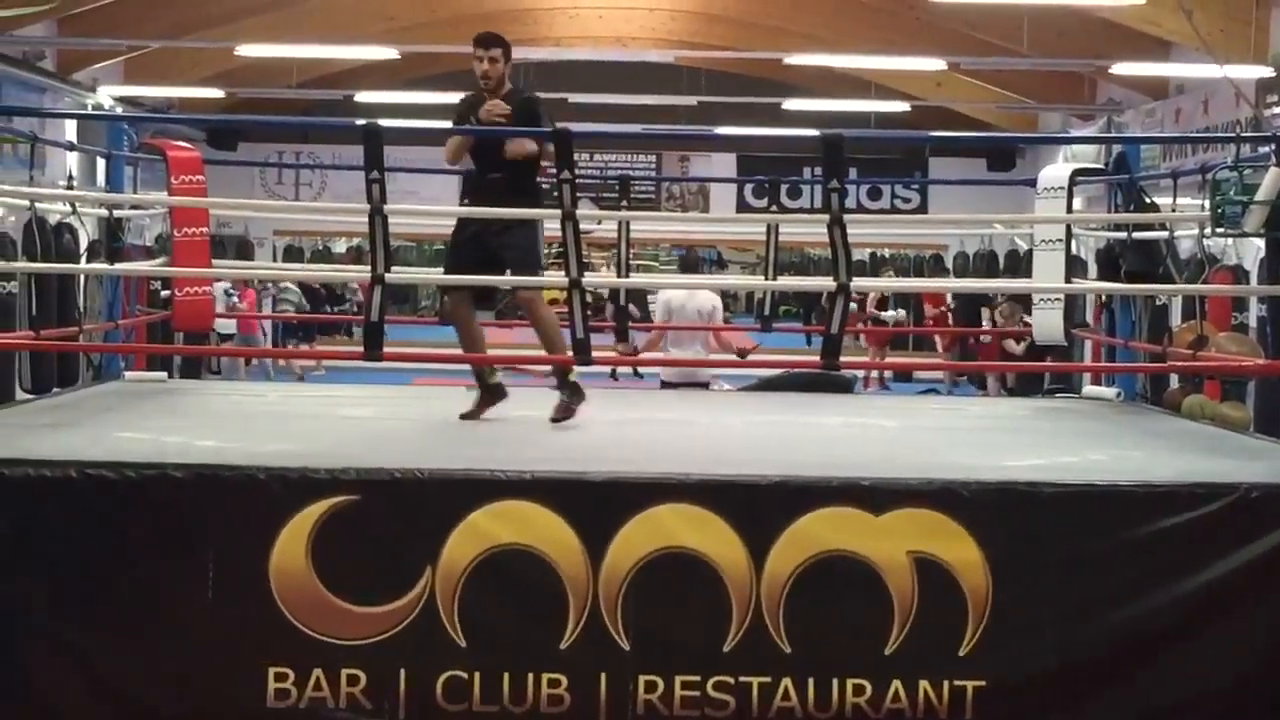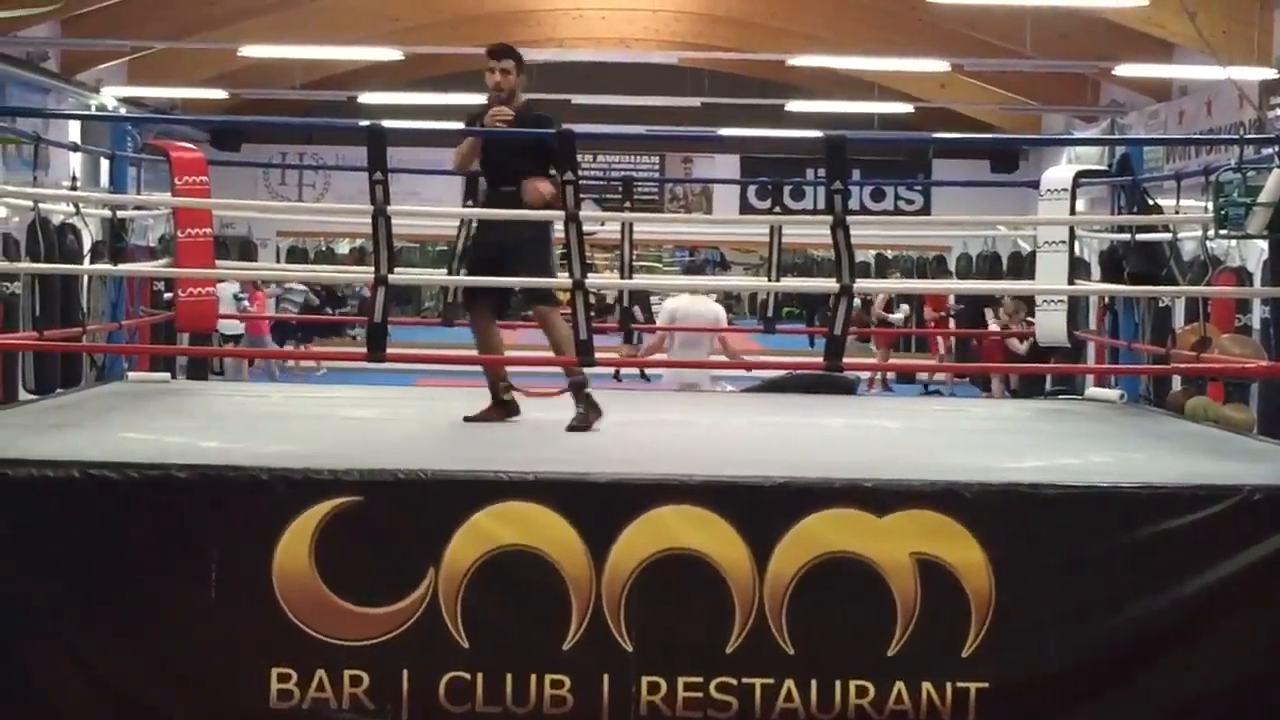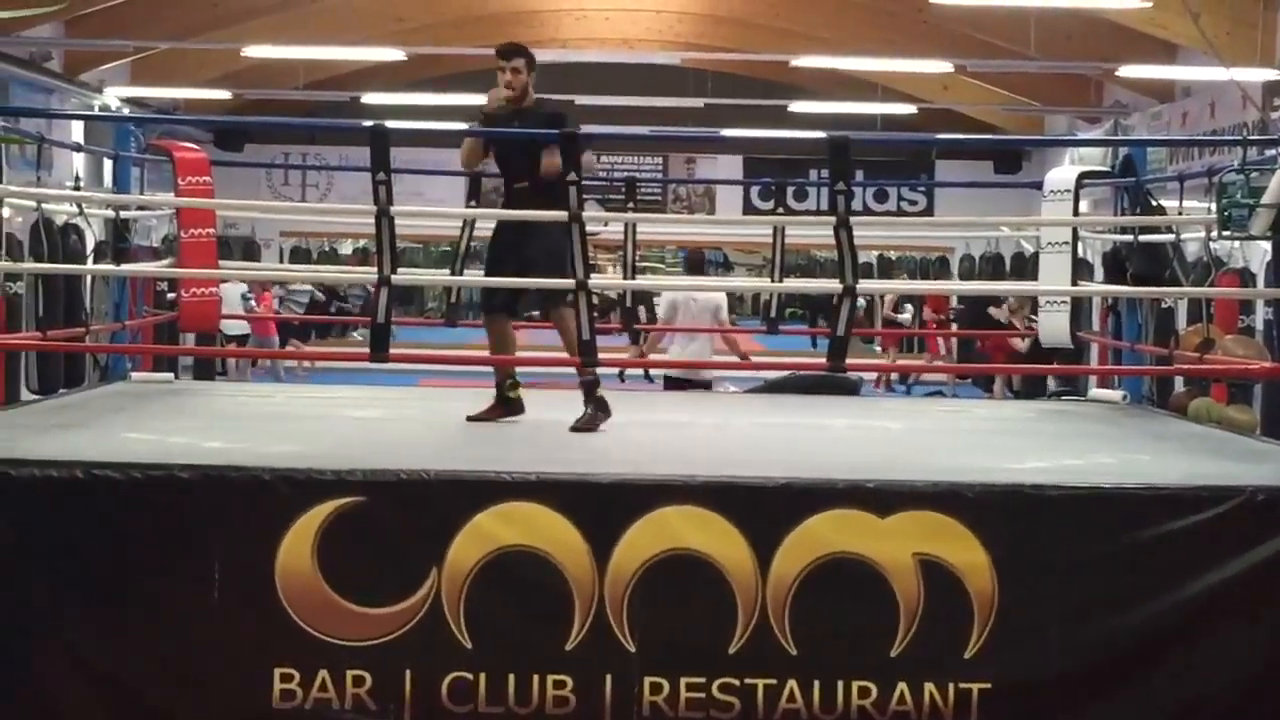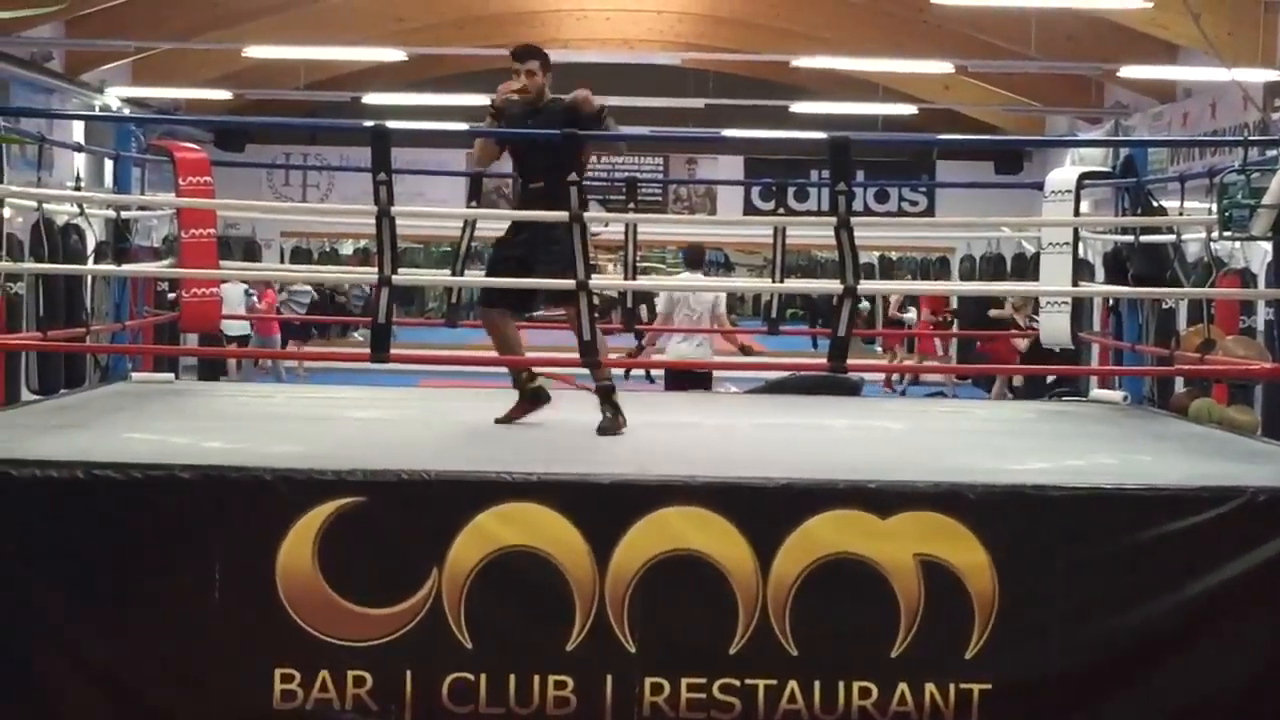
dt=0.1s
person 1, frame 1
left shoulder: (528, 105)
right shoulder: (469, 106)
right elbow: (451, 157)
left wrist: (535, 147)
right wrist: (477, 121)
left hip: (519, 211)
right hip: (477, 210)
left knee: (528, 296)
right knee: (457, 300)
left ankle: (568, 385)
right ankle: (488, 384)
person 1, frame 2
left shoulder: (539, 120)
right shoulder: (482, 118)
right elbow: (460, 164)
left wrist: (550, 186)
right wrist: (483, 128)
left hip: (532, 224)
right hip: (492, 223)
left knee: (543, 308)
right knee: (480, 313)
left ankle: (584, 399)
right ankle: (503, 398)
person 1, frame 3
left shoulder: (553, 116)
right shoulder: (493, 118)
left elbow: (586, 163)
right elbow: (468, 162)
left wrist: (565, 161)
right wrist: (487, 117)
left hip: (550, 221)
right hip: (511, 223)
left knee: (559, 310)
right knee: (495, 316)
left ankle: (594, 399)
right ankle: (507, 396)
person 1, frame 4
left shoulder: (569, 111)
right shoulder: (512, 117)
right elbow: (480, 160)
left wrist: (595, 110)
right wrist: (496, 112)
left hip: (563, 225)
right hip: (526, 223)
left knee: (571, 309)
right knee: (494, 311)
left ankle: (609, 402)
right ankle: (529, 390)
